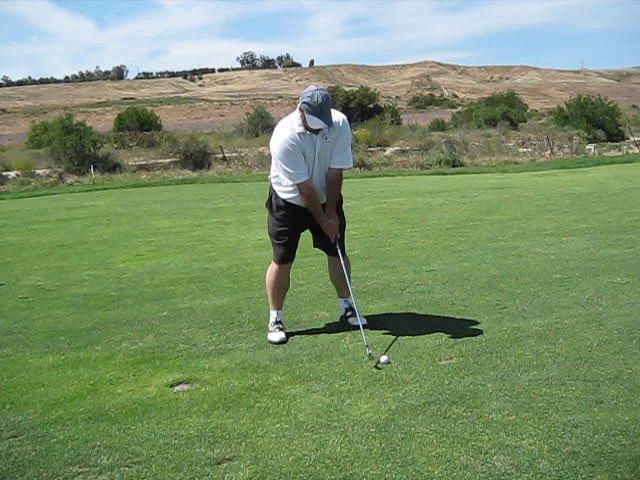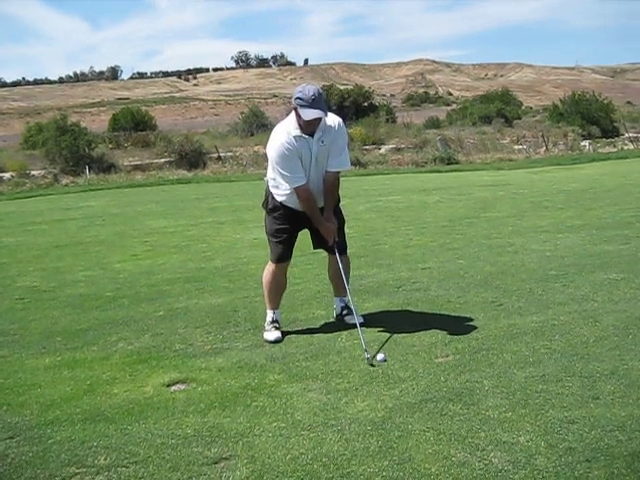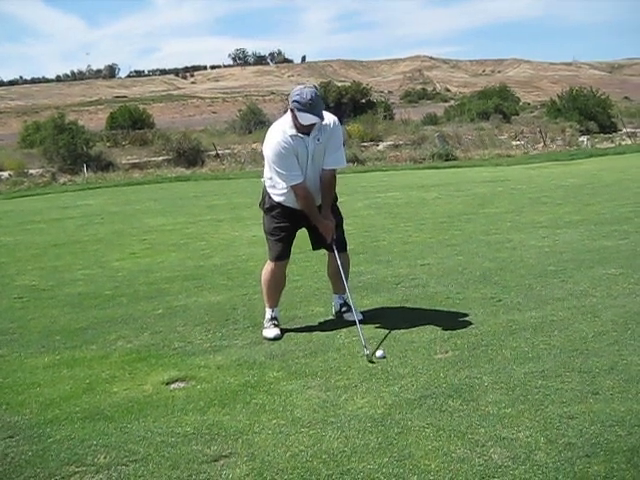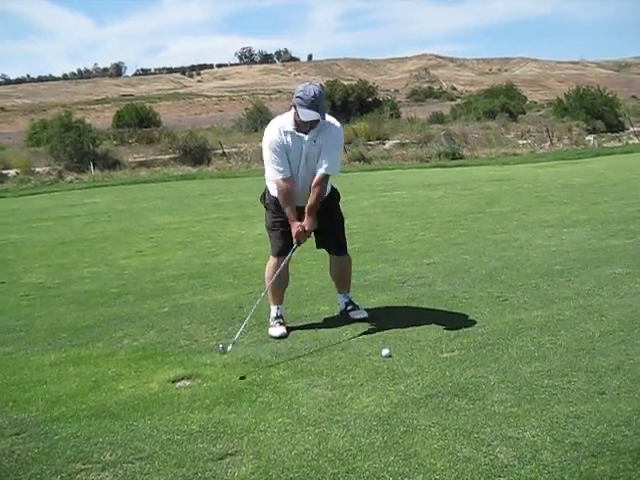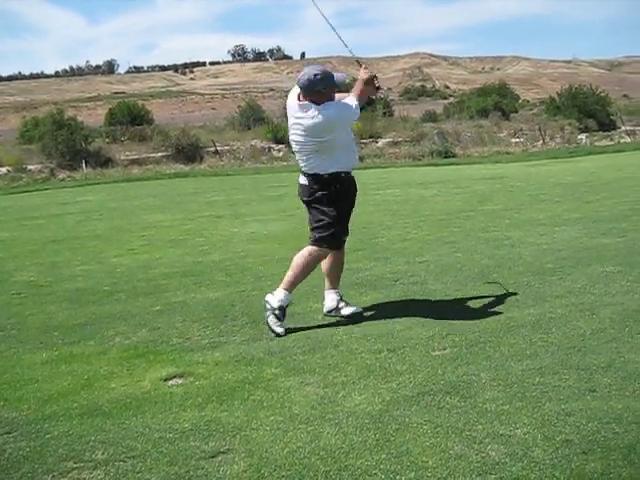
dt=1s
person 1, frame 1
left shoulder: (340, 123)
right shoulder: (285, 136)
left elbow: (335, 172)
right elbow: (304, 187)
left wrist: (331, 210)
right wrist: (323, 220)
left hip: (325, 198)
right hip: (288, 202)
left knee: (337, 252)
right knee: (282, 261)
left ankle: (346, 307)
right ankle: (275, 319)
person 1, frame 2
left shoulder: (335, 127)
right shoulder: (281, 140)
left elbow: (332, 176)
right elbow: (301, 191)
left wrist: (330, 214)
right wrist: (321, 224)
left hip: (323, 200)
right hip: (285, 204)
left knee: (339, 251)
right knee: (279, 261)
left ankle: (341, 305)
right ankle: (272, 318)
person 1, frame 3
left shoulder: (331, 125)
right shoulder: (278, 139)
left elbow: (329, 173)
right elbow: (298, 189)
left wrist: (327, 211)
right wrist: (319, 221)
left hip: (320, 198)
right hip: (283, 203)
left knee: (339, 249)
right knee: (278, 260)
left ankle: (340, 302)
right ankle: (271, 316)
person 1, frame 4
left shoulder: (332, 131)
right shoulder: (276, 131)
left elbow: (321, 179)
right elbow: (283, 182)
left wrist: (310, 217)
right wrist: (293, 221)
left hip: (321, 200)
right hip: (283, 201)
left knee: (339, 252)
right knee: (278, 257)
left ankle: (345, 301)
right ankle: (276, 314)
person 1, frame 5
left shoulder: (297, 94)
right shoulder: (325, 118)
left elbow: (336, 98)
right elbow: (355, 102)
left wrist: (365, 84)
right wrist: (364, 81)
left hip: (323, 181)
right hip: (327, 185)
left knee: (335, 241)
right knee: (321, 244)
left ankle: (332, 299)
right ankle: (278, 298)
